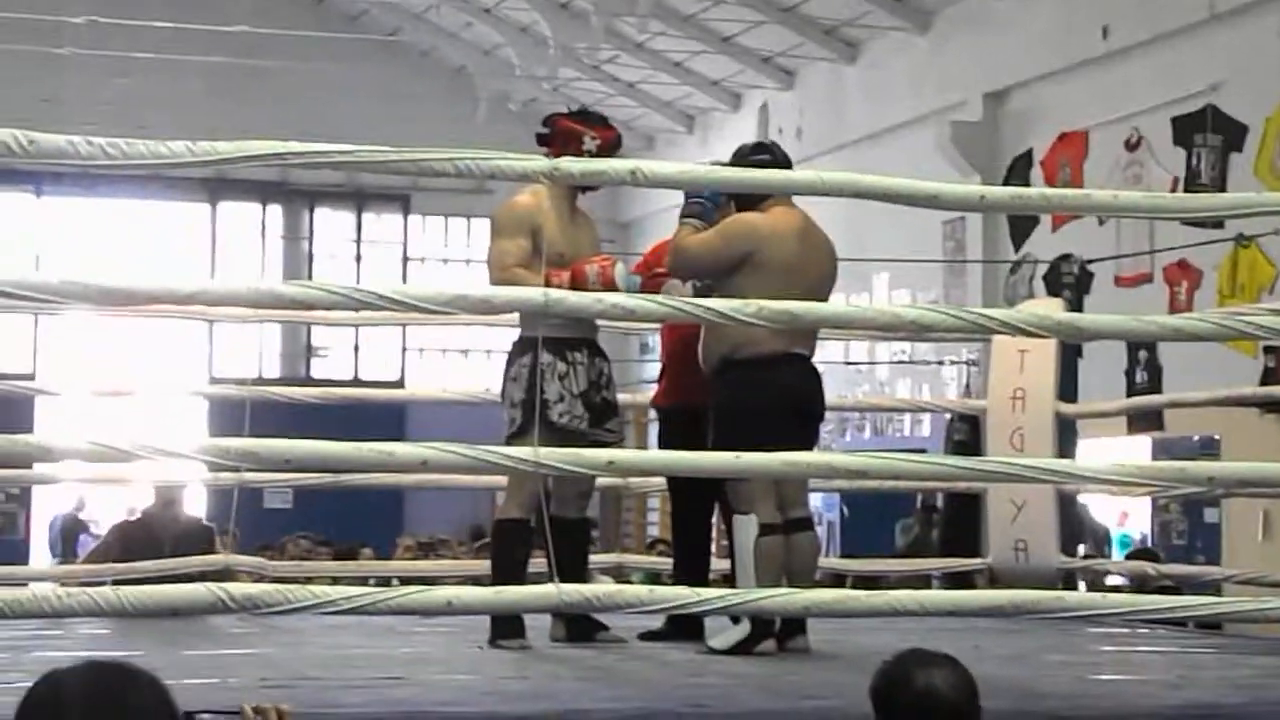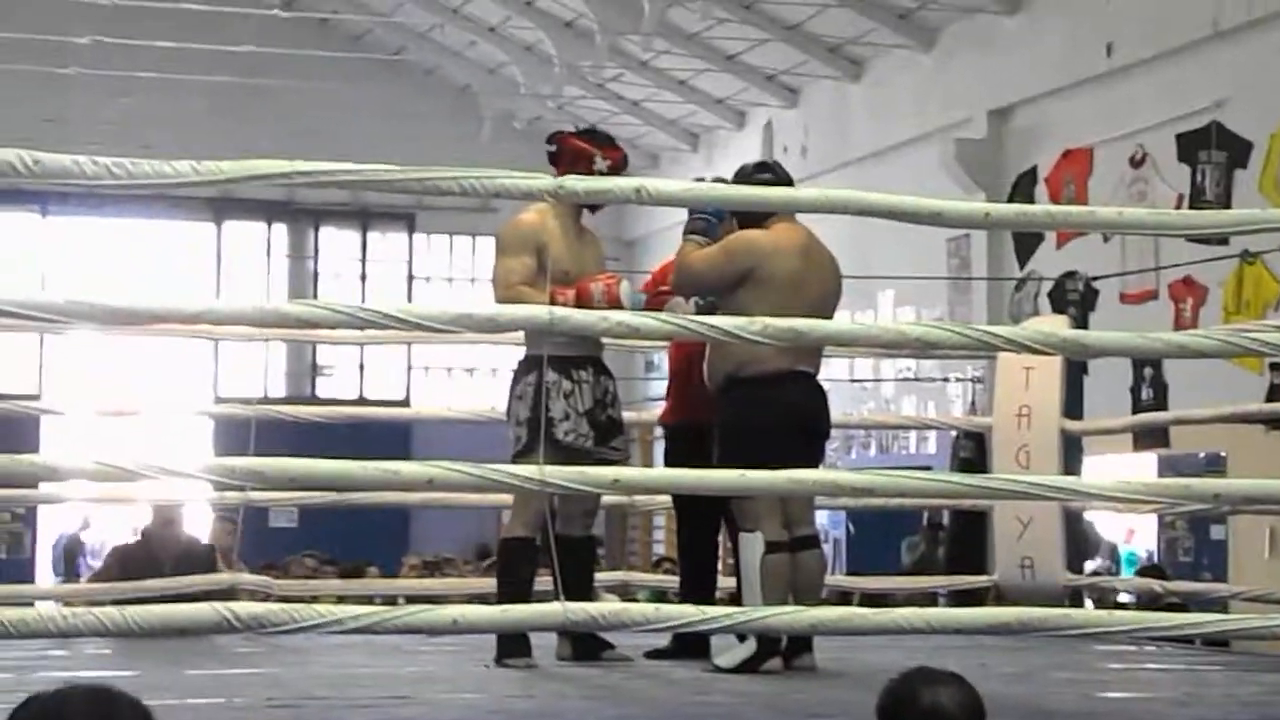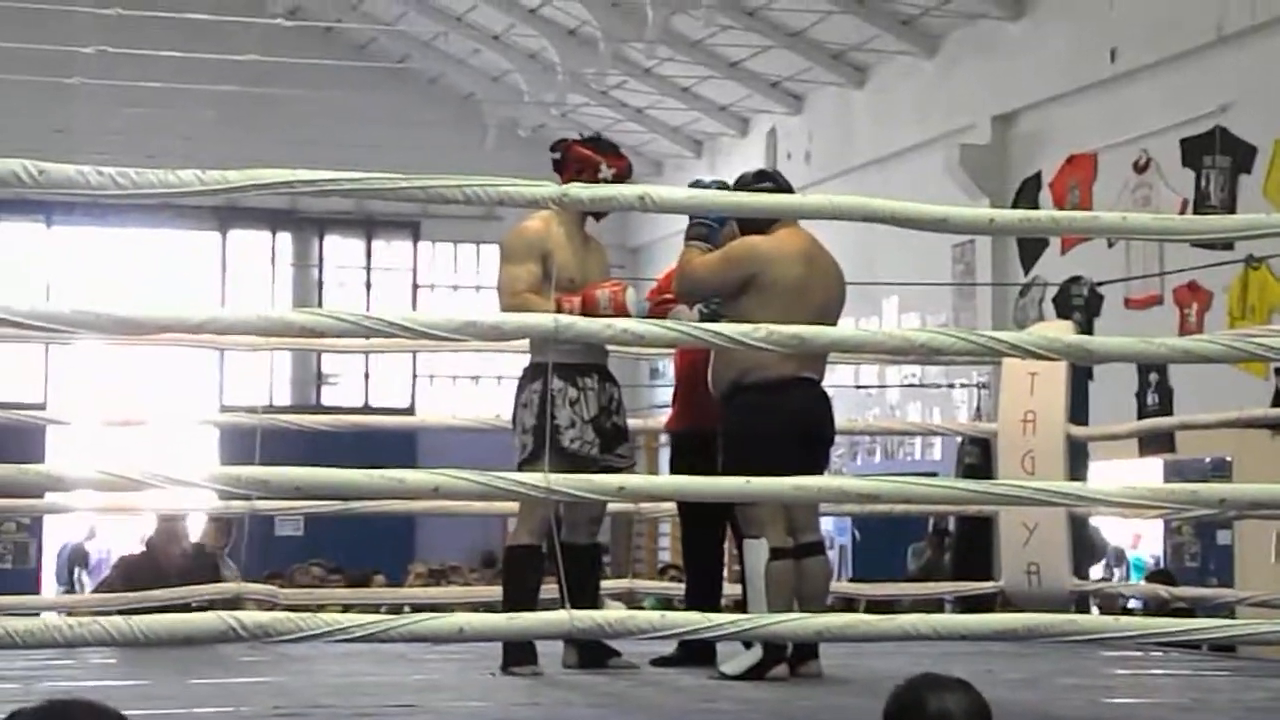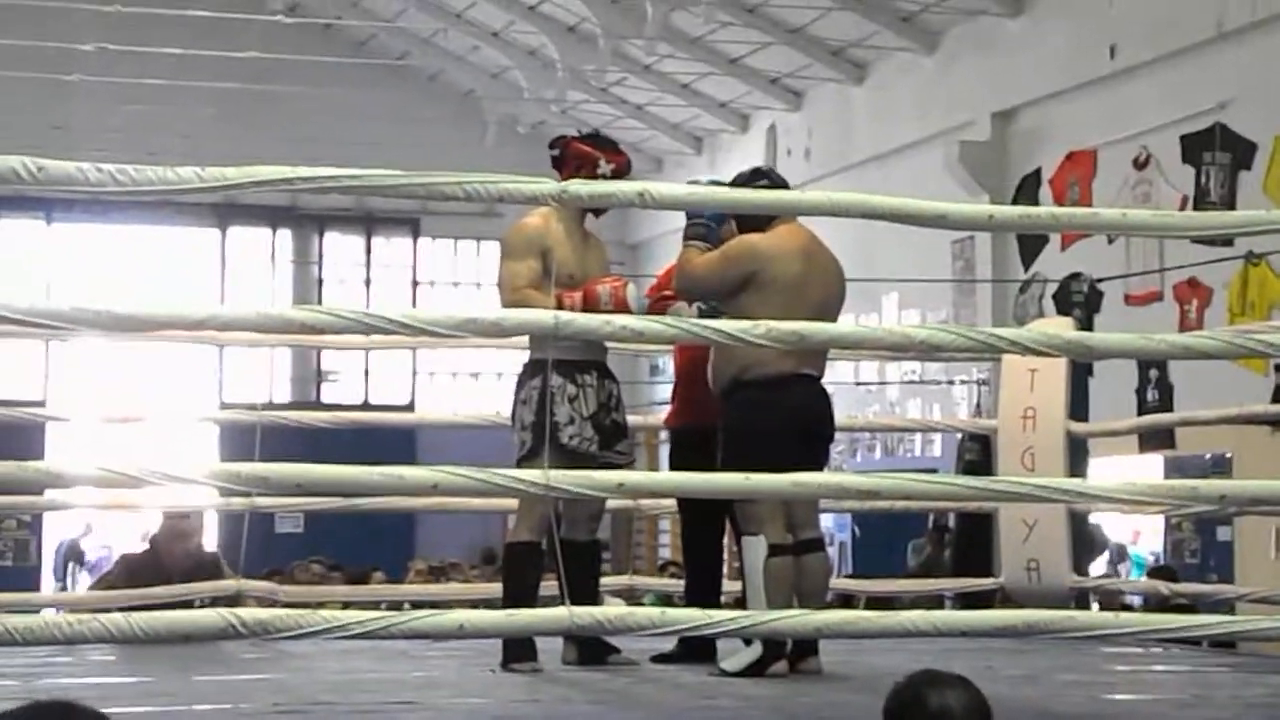
dt=0.2s
person 1, frame 1
left shoulder: (586, 222)
right shoulder: (522, 209)
right elbow: (503, 276)
left wrist: (621, 286)
right wrist: (572, 280)
left hip: (588, 359)
right hip: (542, 358)
left knee: (576, 489)
right knee: (526, 487)
left ankle: (572, 612)
right ankle: (505, 617)
person 1, frame 2
left shoulder: (592, 240)
right shoulder: (527, 226)
right elbow: (509, 293)
left wrist: (627, 305)
right wrist: (577, 298)
left hip: (593, 378)
right hip: (548, 375)
left knee: (581, 507)
right knee: (532, 505)
left ankle: (578, 630)
right ankle: (511, 635)
person 1, frame 3
left shoulder: (596, 247)
right shoulder: (531, 234)
right elbow: (514, 301)
left wrist: (632, 311)
right wrist: (582, 306)
left hip: (598, 385)
right hip: (552, 383)
left knee: (587, 515)
right knee: (536, 513)
left ankle: (583, 638)
right ankle: (516, 644)
person 1, frame 4
left shoulder: (595, 242)
right shoulder: (531, 230)
right elbow: (515, 297)
left wrist: (627, 307)
right wrist: (583, 301)
left hip: (596, 380)
right hip: (552, 380)
left knee: (586, 511)
right knee: (537, 510)
left ankle: (583, 635)
right ankle: (516, 641)
person 2, frame 1
left shoulder: (753, 228)
right shoulder: (819, 241)
left elbow: (681, 260)
left wrist: (697, 209)
right wrist: (718, 218)
left hip: (750, 381)
right hip: (798, 378)
left knee: (755, 502)
right knee: (793, 502)
left ankle: (759, 623)
right ankle: (795, 624)
person 2, frame 2
left shoulder: (755, 245)
right shoulder: (824, 259)
left elbow: (685, 277)
left wrist: (702, 221)
right wrist: (722, 233)
left hip: (755, 398)
right hip: (803, 395)
left knee: (760, 519)
right knee: (799, 520)
left ankle: (765, 642)
right ankle: (801, 641)
person 2, frame 3
left shoulder: (758, 251)
right shoulder: (828, 265)
left elbow: (687, 283)
left wrist: (703, 226)
right wrist: (724, 236)
left hip: (760, 405)
right hip: (808, 401)
left knee: (765, 526)
right knee: (804, 527)
left ankle: (771, 648)
right ankle: (807, 649)
person 2, frame 4
left shoulder: (757, 249)
right shoulder: (827, 261)
left elbow: (688, 281)
left wrist: (700, 225)
right wrist: (723, 234)
left hip: (759, 401)
right hip: (807, 397)
left knee: (763, 522)
right knee: (804, 523)
left ankle: (770, 644)
right ankle: (806, 645)
person 3, frame 1
right shoulder: (666, 252)
right elbow: (634, 286)
right wrist: (665, 289)
right hip: (681, 401)
right knee: (687, 511)
right ankle: (685, 617)
person 3, frame 2
right shoulder: (675, 271)
right elbow: (644, 305)
right wrist: (672, 307)
right hip: (687, 419)
right knee: (694, 529)
right ankle: (693, 633)
person 3, frame 3
right shoulder: (682, 277)
right elbow: (649, 313)
right wrist: (682, 314)
right hip: (692, 427)
right knee: (699, 539)
right ankle: (698, 642)
person 3, frame 4
right shoulder: (681, 272)
right elbow: (652, 306)
right wrist: (680, 311)
right hip: (692, 421)
right knee: (699, 532)
right ankle: (698, 637)
